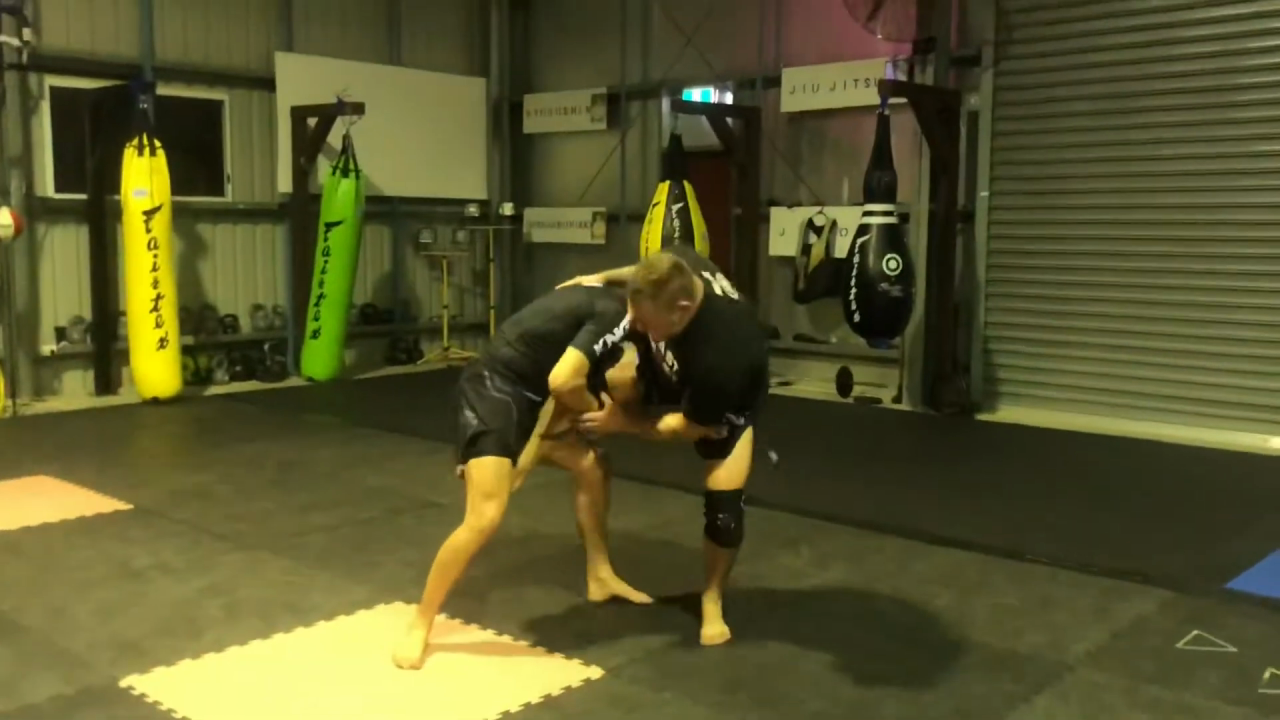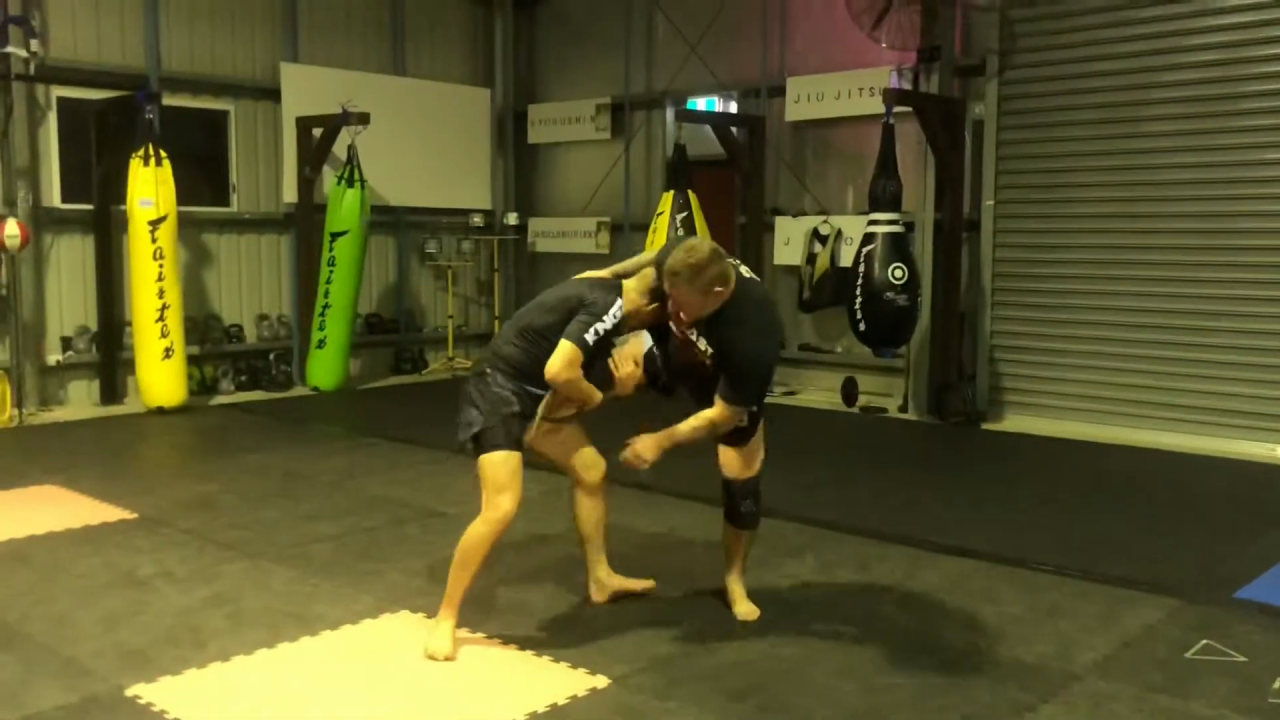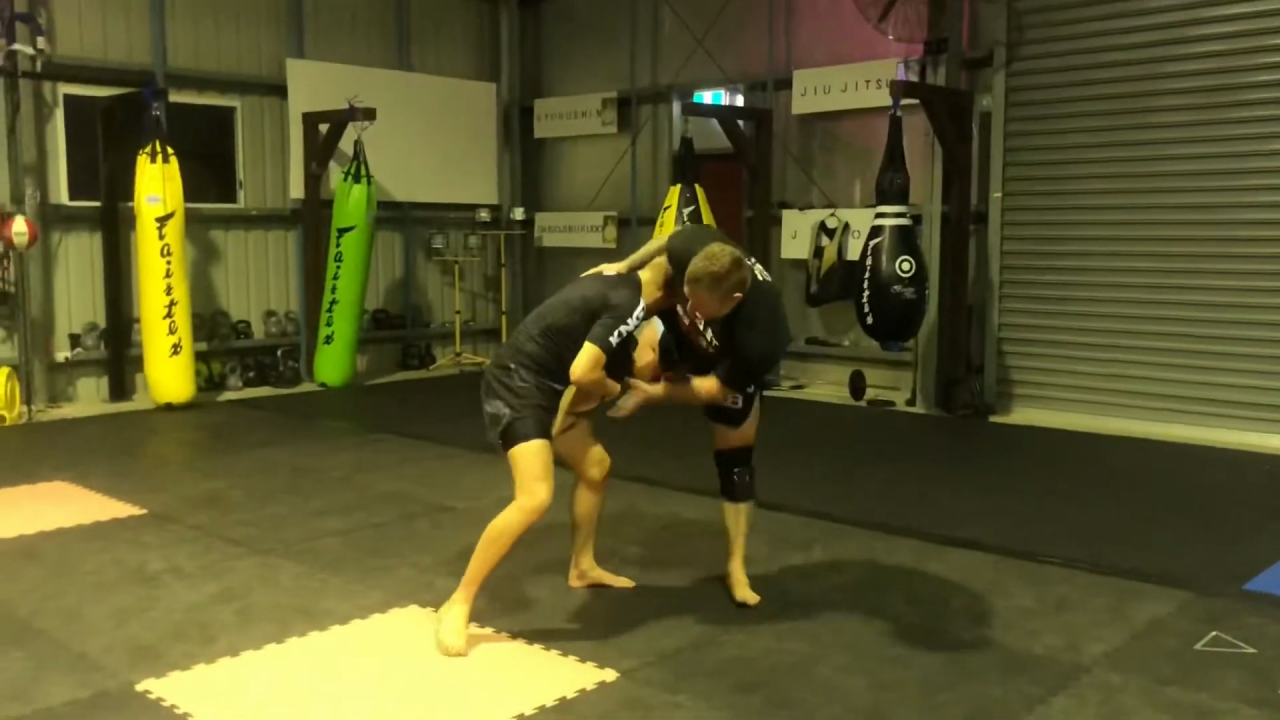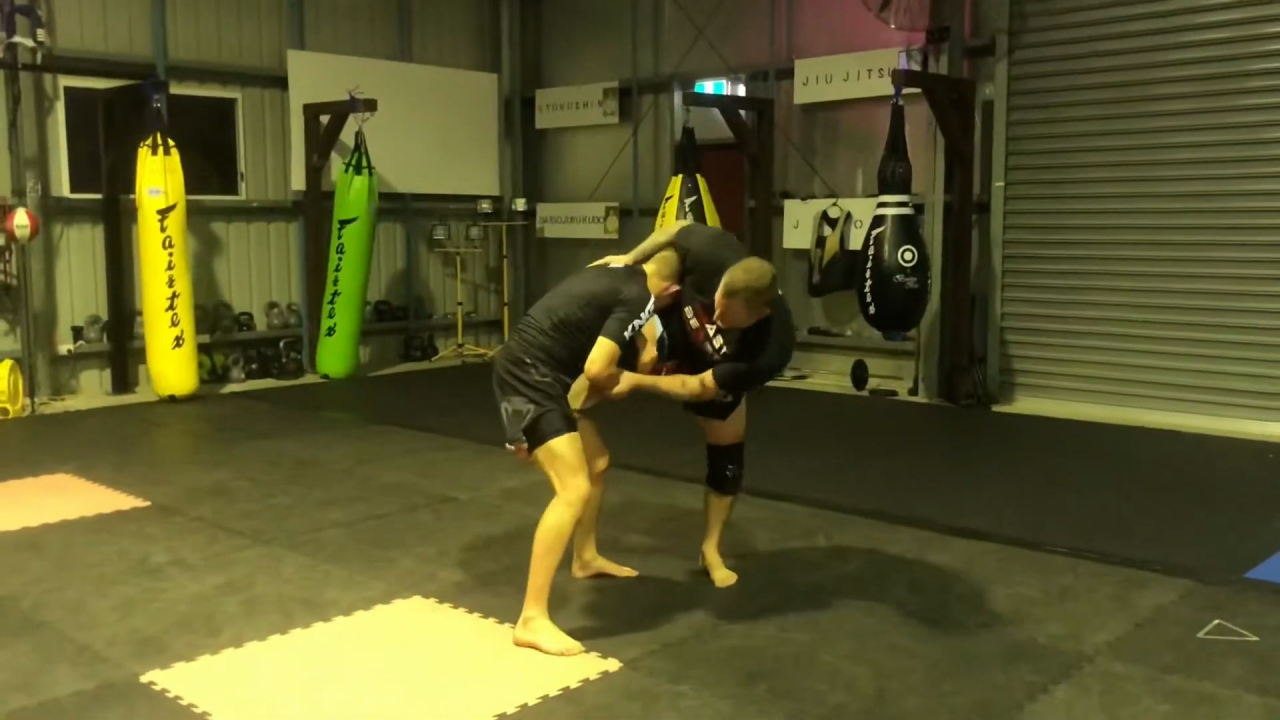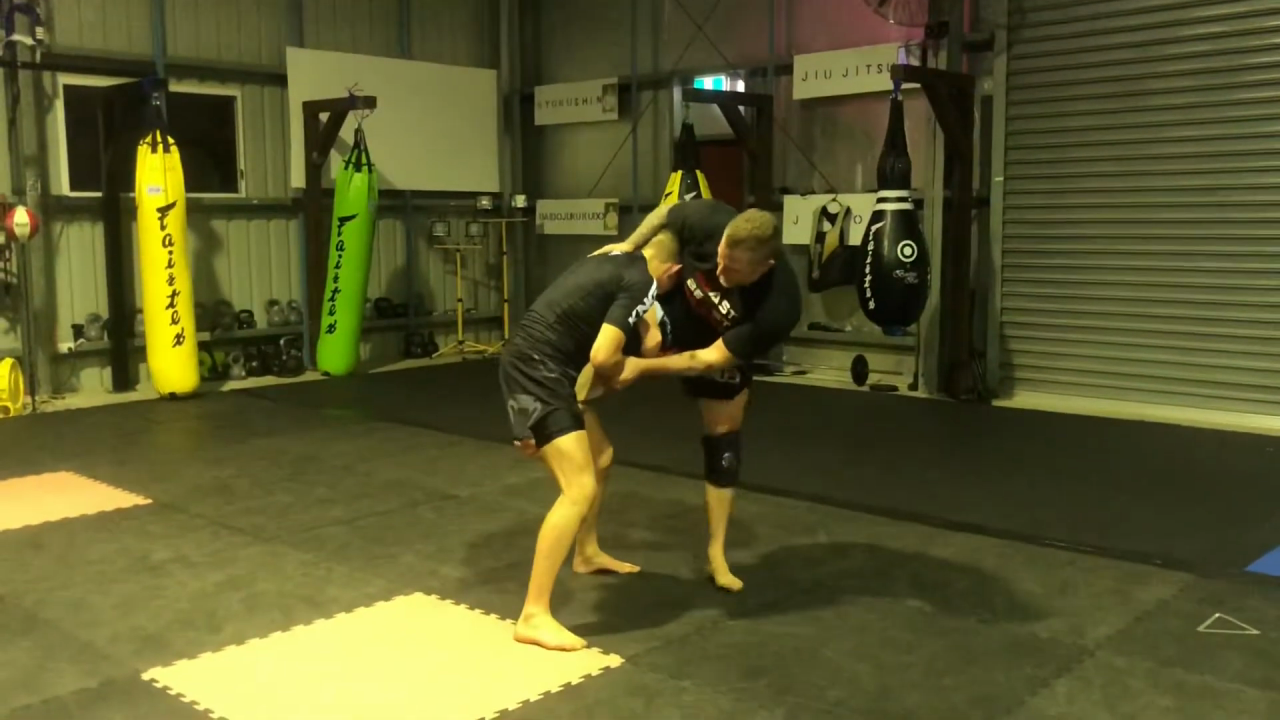
dt=0.3s
person 1, frame 1
left shoulder: (604, 300)
right shoulder: (616, 315)
right elbow: (563, 381)
right wrist: (597, 407)
left hip: (528, 394)
right hip: (494, 390)
left knee: (593, 467)
right knee: (485, 518)
left ankle: (601, 578)
right ankle: (419, 626)
person 1, frame 2
left shoulder: (603, 290)
right shoulder: (608, 305)
right elbow: (559, 372)
left wrist: (620, 378)
right wrist: (594, 398)
left hip: (533, 392)
right hip: (500, 389)
left knee: (593, 472)
right knee: (501, 509)
left ankle: (600, 578)
right ankle: (445, 618)
person 1, frame 3
left shoulder: (614, 283)
right shoulder: (630, 306)
right elbow: (581, 374)
right wrist: (611, 389)
left hip: (542, 383)
right hip: (519, 385)
left knee: (594, 467)
right knee: (535, 498)
left ankle: (583, 567)
right ankle: (458, 605)
person 1, frame 4
left shoulder: (618, 272)
right shoulder: (638, 297)
right elbow: (597, 369)
right wrist: (618, 387)
left hip: (532, 370)
right hip: (530, 376)
left knee: (596, 462)
right knee: (574, 490)
left ankle: (586, 558)
right ankle: (532, 619)
person 1, frame 5
left shoulder: (615, 260)
right shoulder: (642, 282)
right elbow: (602, 356)
right wrist: (619, 376)
left hip: (535, 364)
right hip: (537, 371)
left knee: (599, 456)
right knee: (579, 488)
left ankle: (587, 553)
right ankle: (533, 616)
person 2, frame 1
left shoulder: (721, 353)
right shoulder: (677, 274)
left elbow: (691, 427)
left wrist: (623, 422)
right wrist: (604, 277)
left hip: (725, 405)
right hip: (673, 375)
left knee: (725, 500)
left ankle: (712, 603)
person 2, frame 2
left shoulder: (753, 338)
right shoulder: (685, 260)
left elbow: (723, 416)
left wrist: (661, 441)
right wrist: (610, 274)
left hip: (733, 388)
right hip: (671, 353)
left knee: (741, 485)
left ankle: (735, 581)
person 2, frame 3
left shoulder: (761, 339)
right shoulder: (696, 247)
left elbow: (716, 389)
right elbow: (668, 241)
left wrist: (652, 393)
right wrist: (625, 266)
left hip: (729, 369)
right hip: (679, 334)
left knee: (736, 460)
left ankle: (735, 566)
person 2, frame 4
left shoulder: (769, 351)
right shoulder: (713, 254)
left elbow: (700, 388)
right elbow: (678, 230)
left wrist: (636, 381)
right wrist: (630, 259)
left hip: (719, 371)
right hip: (671, 327)
left knee: (727, 456)
left ankle: (711, 550)
person 2, frame 5
left shoulder: (778, 308)
right shoulder: (709, 220)
left elbow: (713, 360)
right elbow: (665, 214)
left wrist: (644, 367)
right wrist: (629, 246)
left hip: (720, 351)
right hip: (672, 311)
left knee: (724, 447)
left ankle: (717, 553)
